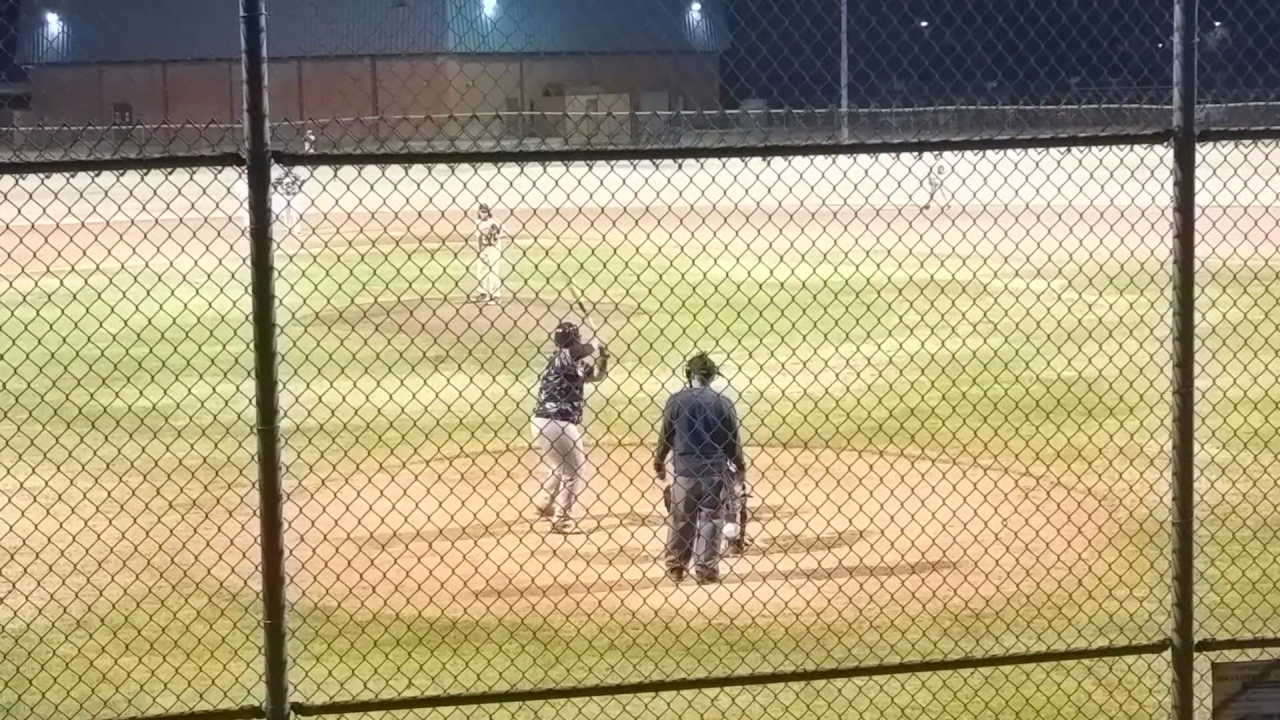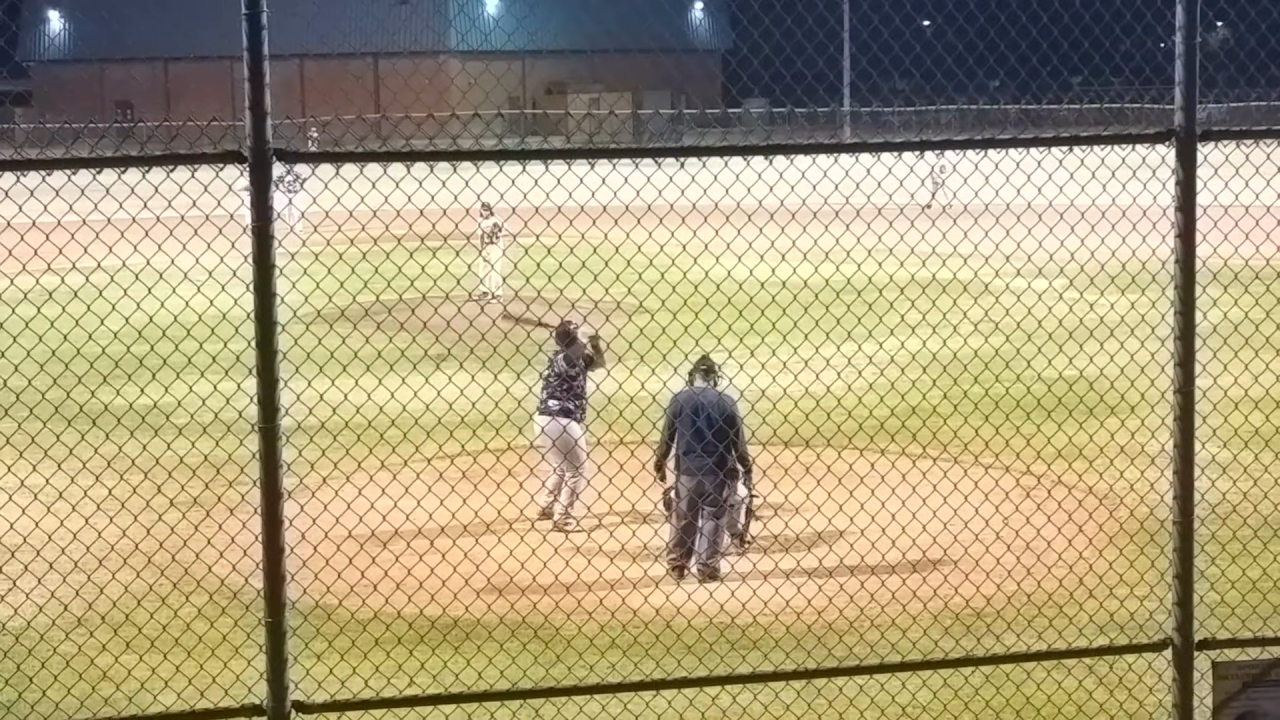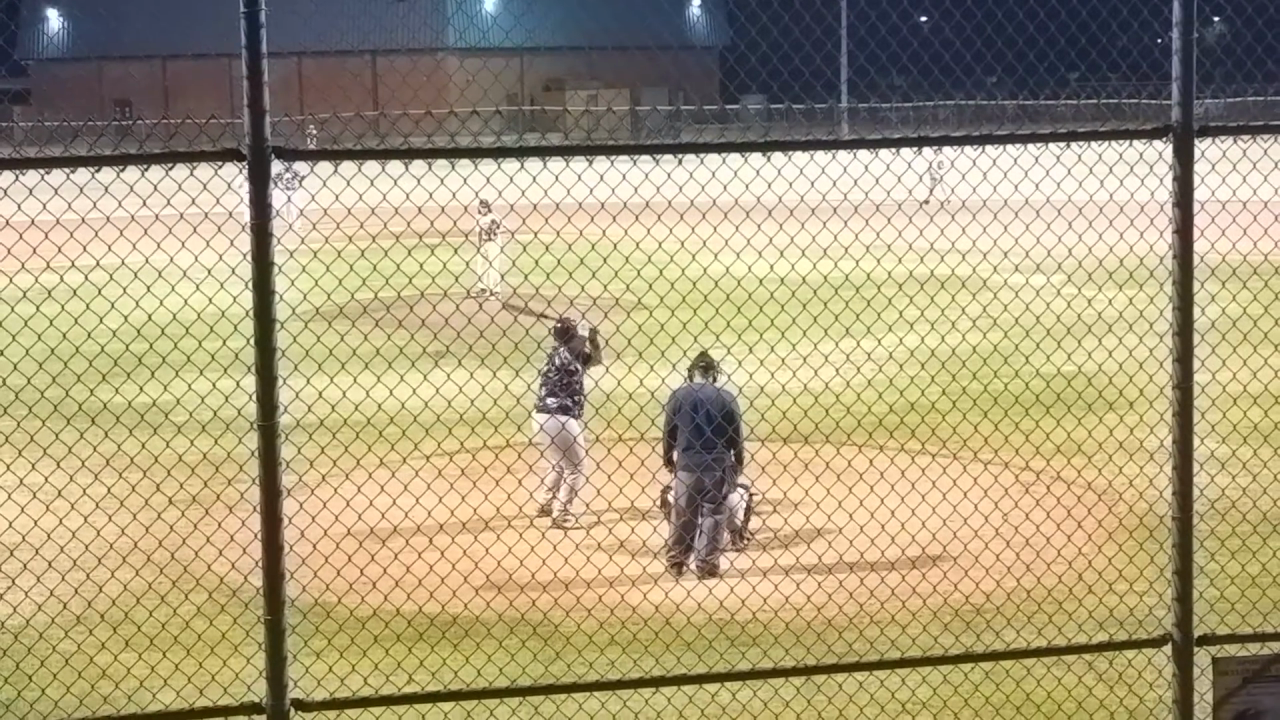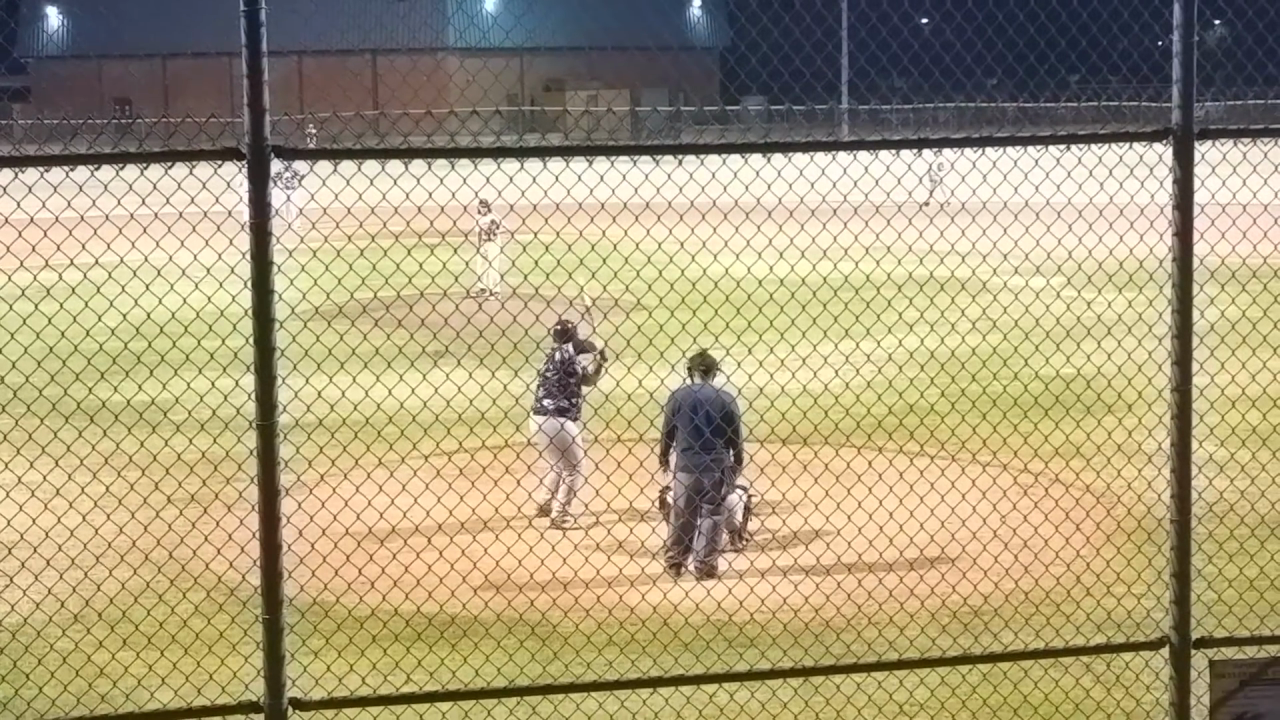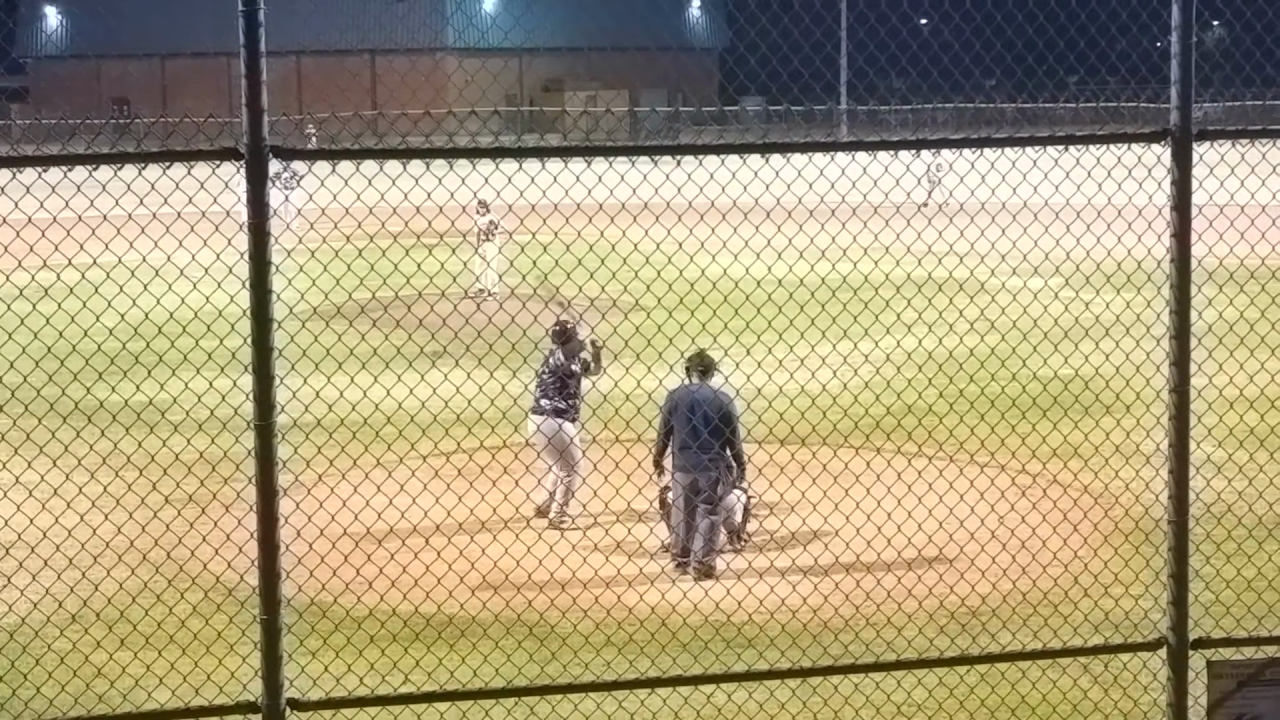
dt=0.3s
person 1, frame 1
left shoulder: (676, 400)
right shoulder: (723, 403)
left elbow: (665, 438)
right elbow: (733, 441)
left wrist: (659, 463)
right wrist: (740, 468)
left hip: (685, 470)
right hip: (715, 471)
left knee: (680, 520)
right knee: (711, 521)
left ankle: (675, 567)
right ankle: (706, 569)
person 1, frame 2
left shoulder: (679, 400)
right shoulder: (726, 401)
left elbow: (667, 438)
right elbow: (738, 441)
left wrist: (659, 465)
right wrist: (747, 469)
left hip: (687, 469)
right hip: (718, 470)
left knee: (683, 519)
right knee: (713, 519)
left ankle: (677, 565)
right ankle: (707, 567)
person 1, frame 3
left shoulder: (678, 396)
right shoulder: (726, 397)
left elbow: (668, 434)
right elbow: (736, 436)
left wrist: (668, 459)
right wrist: (738, 462)
left hip: (686, 466)
right hip: (718, 466)
left knee: (682, 515)
right knee: (713, 516)
left ankle: (676, 562)
right ankle: (706, 564)
person 1, frame 4
left shoulder: (678, 397)
right shoulder: (725, 398)
left elbow: (667, 435)
right elbow: (736, 437)
left wrist: (664, 458)
right wrist: (738, 462)
left hip: (686, 466)
right hip: (717, 467)
left knee: (681, 516)
right knee: (712, 517)
left ankle: (674, 563)
right ankle: (705, 565)
person 1, frame 5
left shoulder: (675, 397)
right shoulder: (722, 399)
left elbow: (664, 435)
right elbow: (733, 438)
left wrist: (657, 461)
right wrist: (740, 466)
left hip: (683, 466)
right hip: (714, 466)
left knee: (682, 516)
right knee: (709, 517)
left ankle: (682, 561)
right ankle: (703, 565)
person 2, frame 1
left shoulder: (576, 362)
right shoulder: (560, 358)
left elbow: (597, 376)
right elbow: (578, 351)
left wrist: (603, 358)
right wrist: (589, 348)
left hip: (547, 423)
right hip: (556, 424)
left knee: (558, 468)
right knee: (574, 472)
left ankle: (545, 505)
right ankle: (562, 520)
person 2, frame 2
left shoulder: (576, 358)
right shoulder: (559, 360)
left elbow: (599, 363)
right elbow: (571, 358)
left wrist: (596, 345)
right wrist: (583, 342)
left hip: (551, 421)
right hip: (559, 422)
left knee: (559, 468)
right knee: (576, 470)
left ankle: (546, 507)
right ankle: (563, 518)
person 2, frame 3
left shoulder: (571, 355)
right shoulder: (559, 355)
left elbow: (595, 359)
right elbow: (576, 348)
left wrist: (593, 338)
right wrist: (583, 336)
left hip: (549, 418)
right hip: (558, 419)
left knee: (559, 464)
right knee: (575, 467)
left ankle: (545, 504)
right ankle: (562, 514)
person 2, frame 4
left shoulder: (569, 360)
right shoulder: (559, 355)
left elbow: (589, 381)
right elbow: (581, 346)
left wrist: (599, 362)
right wrist: (595, 349)
left hip: (547, 420)
right hip: (554, 421)
left knee: (559, 465)
right knee: (574, 468)
left ankle: (545, 504)
right ankle: (561, 515)
person 2, frame 5
left shoulder: (572, 359)
right shoulder: (555, 358)
left elbow: (595, 370)
right elbow: (570, 353)
left wrist: (596, 351)
right wrist: (581, 340)
left hip: (552, 421)
right hip: (552, 421)
left knee: (559, 466)
right knee: (571, 469)
left ankle: (545, 506)
right ankle: (559, 516)
